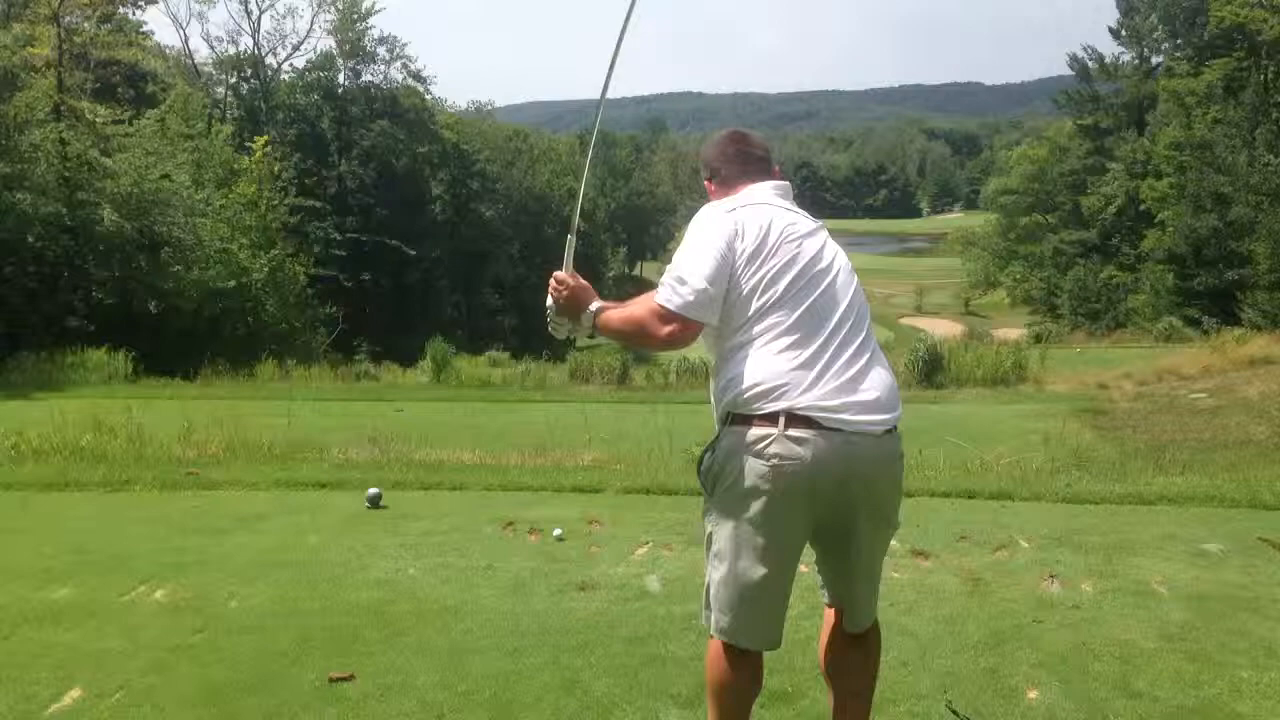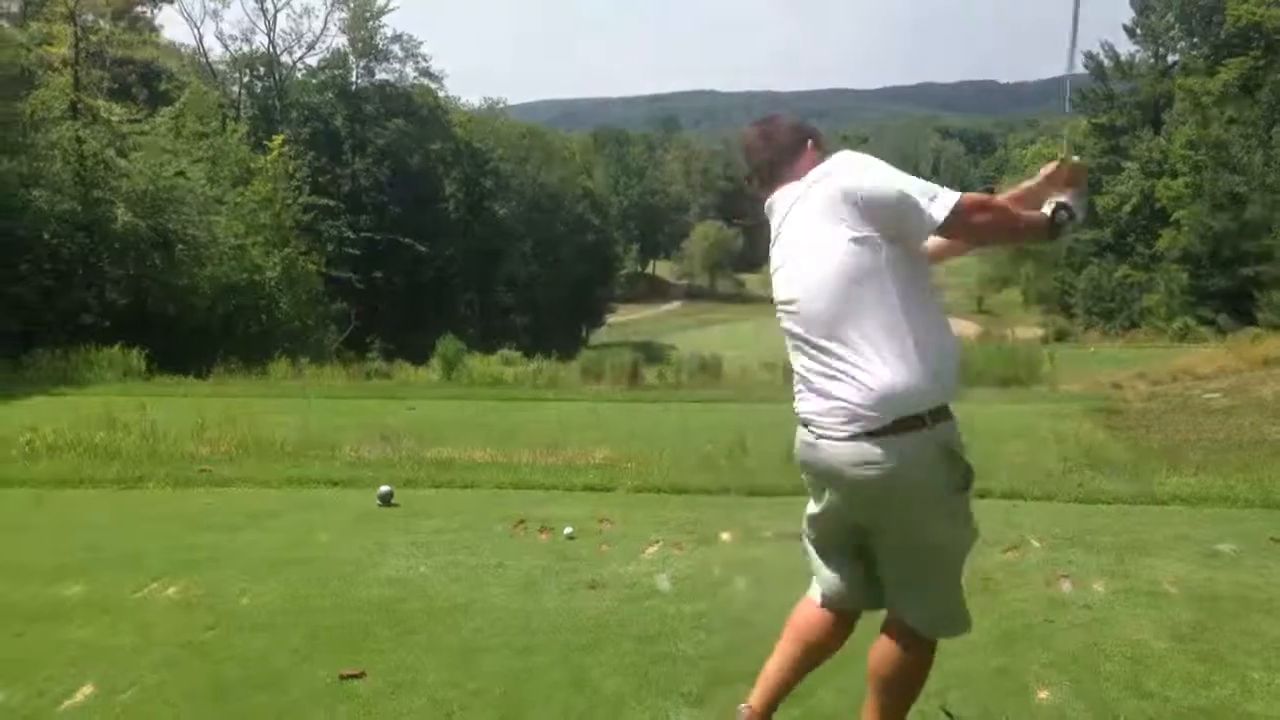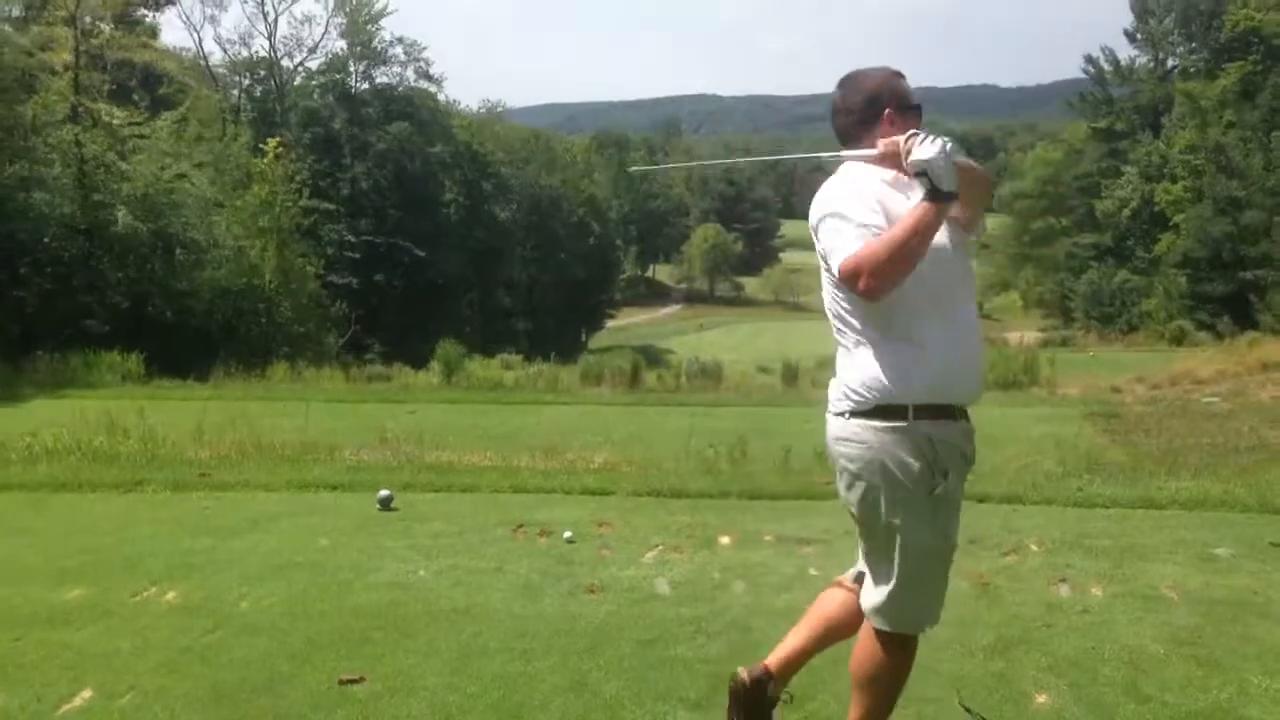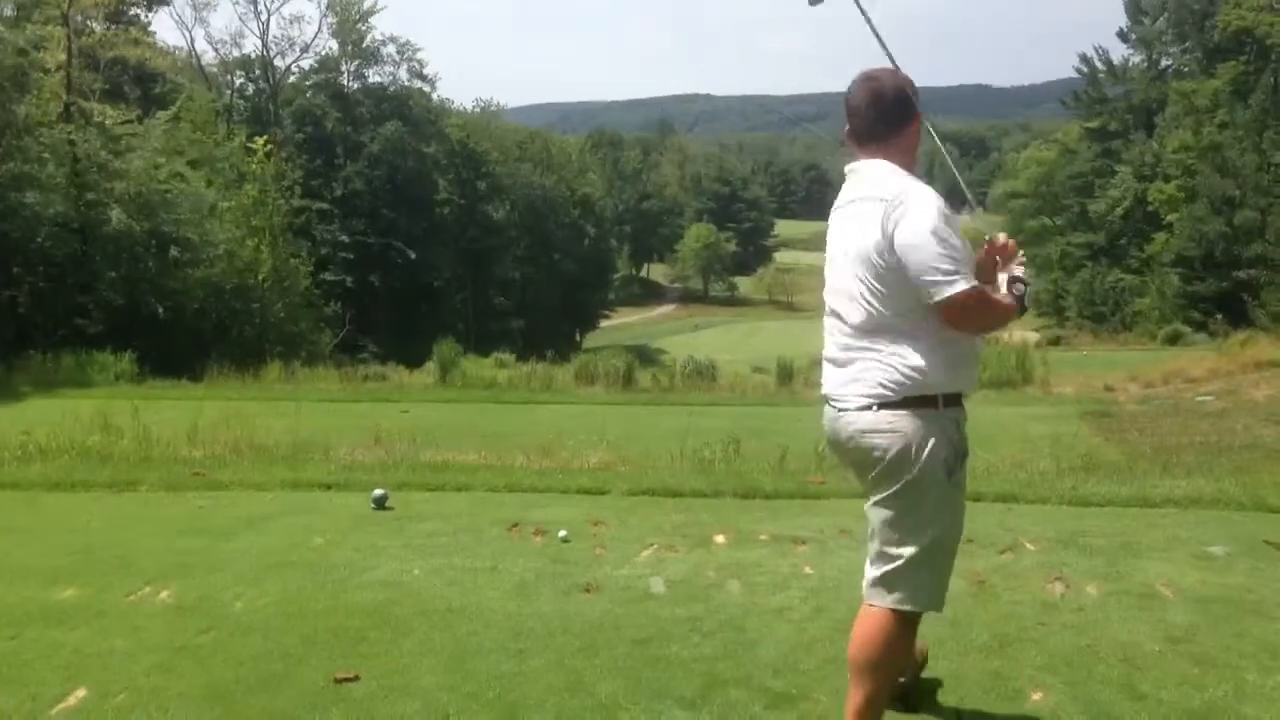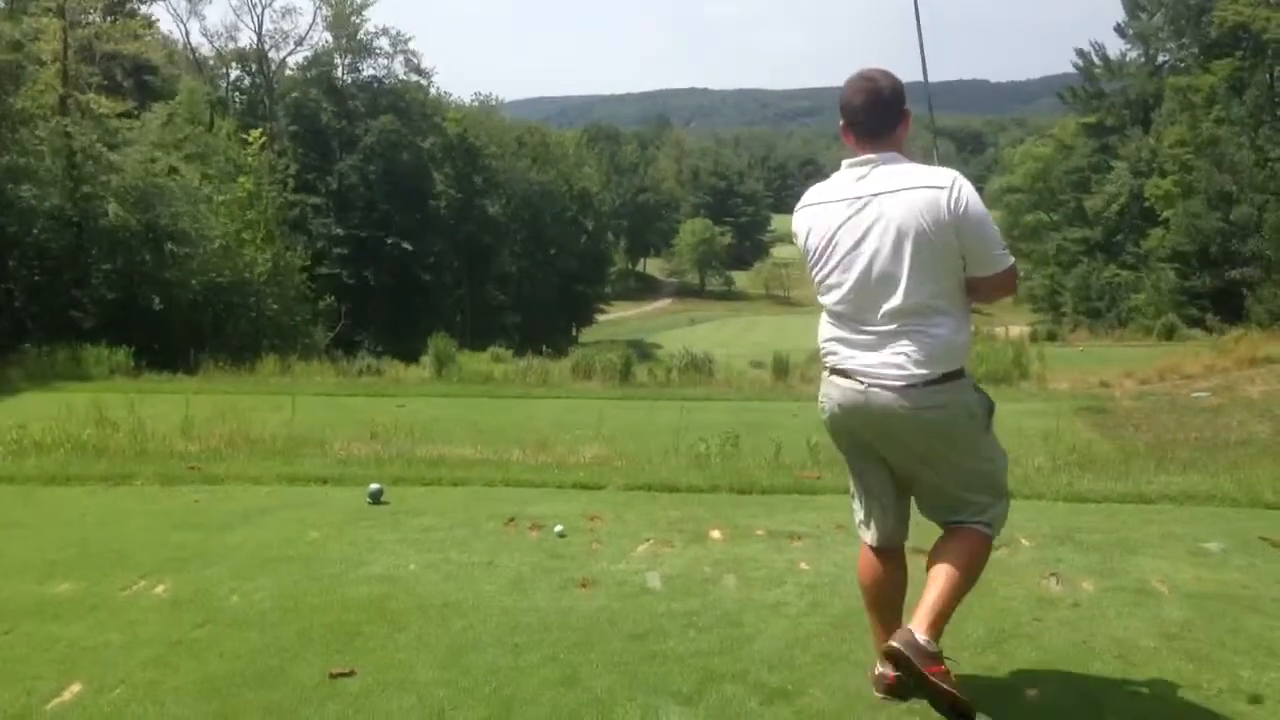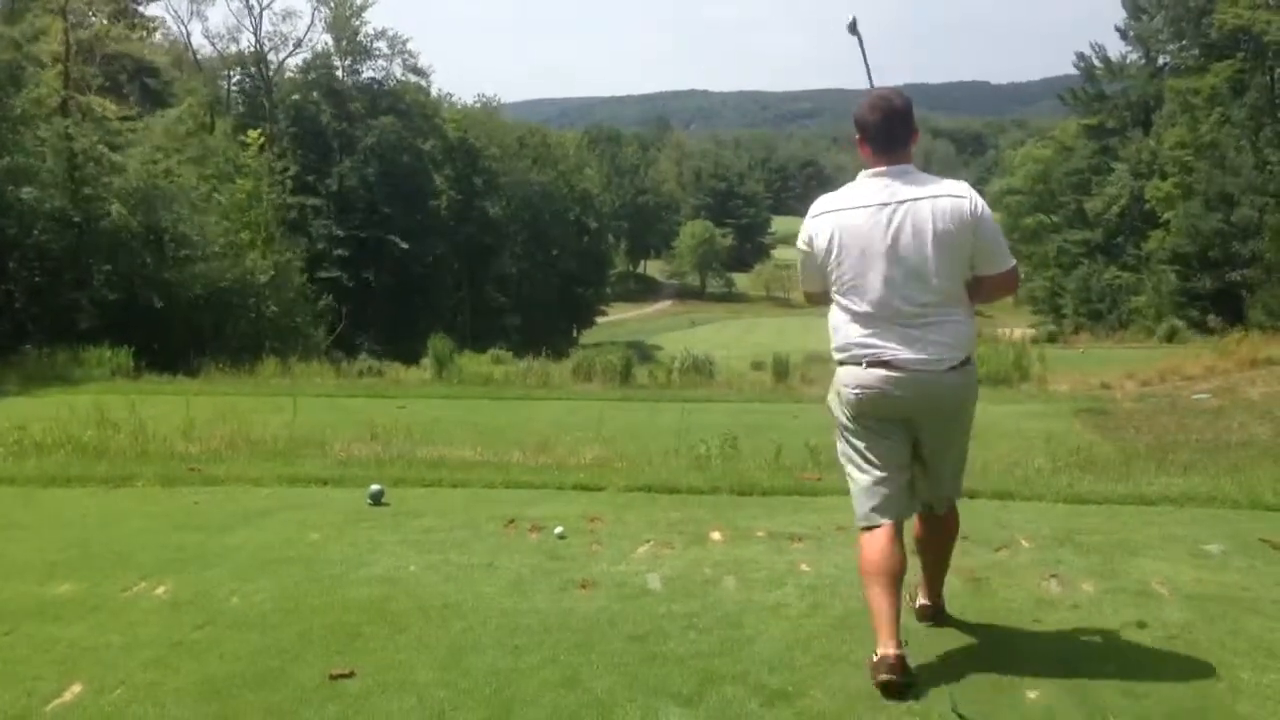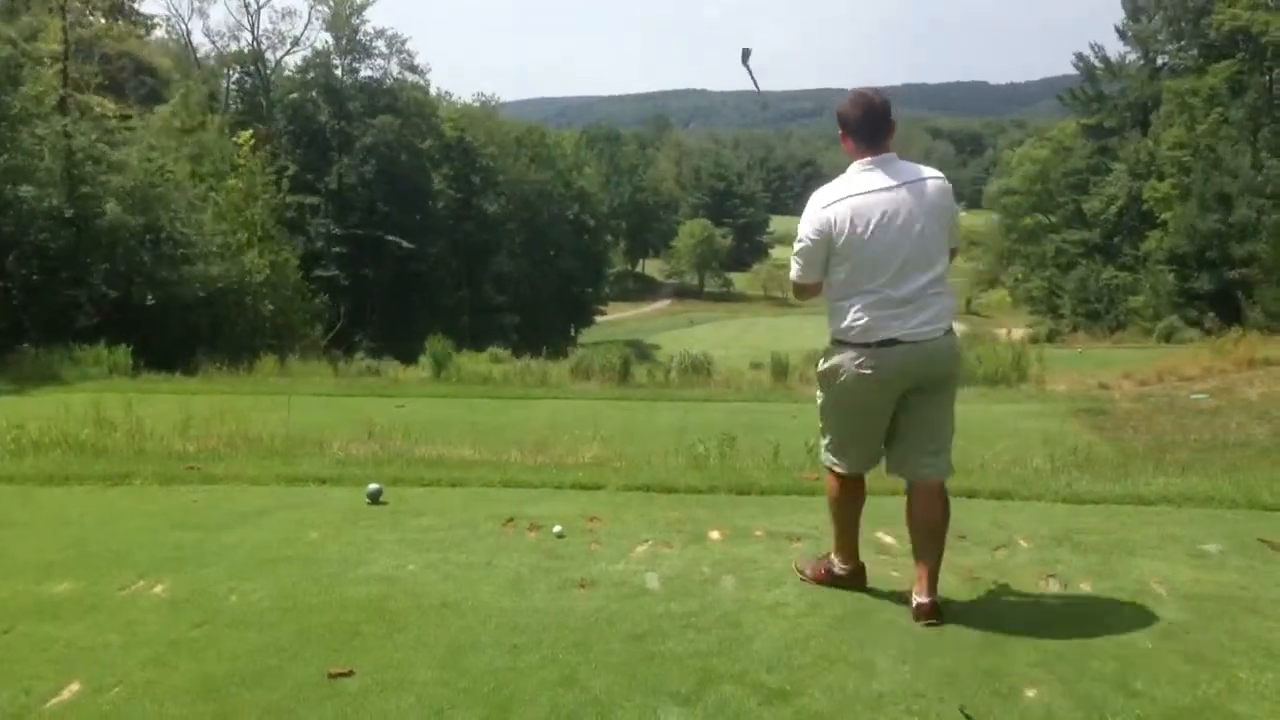
dt=0.4s
person 1, frame 1
left shoulder: (727, 220)
right shoulder: (805, 228)
left elbow: (671, 325)
left wrist: (591, 310)
left hip: (779, 443)
right hip: (873, 443)
left knee: (740, 623)
right knee: (854, 610)
person 1, frame 2
left shoulder: (785, 242)
right shoulder: (842, 183)
left elbow: (944, 240)
right elbow: (972, 219)
left wrist: (1038, 191)
right wrist: (1047, 220)
left hip: (831, 442)
right hip: (898, 444)
left knee: (837, 594)
right knee: (920, 613)
person 1, frame 3
left shoulder: (907, 186)
right shoulder: (848, 195)
left elbow: (978, 193)
right elbow: (869, 275)
left wrist: (945, 169)
right wrist: (934, 189)
left hip: (926, 423)
right hip: (893, 428)
left knee: (875, 583)
right knee: (898, 606)
person 1, frame 4
left shoulder: (851, 201)
right shoulder: (909, 200)
right elbow: (961, 309)
left wrist: (985, 261)
right wrist: (1009, 302)
left hip: (851, 408)
right hip: (907, 417)
left knee: (903, 557)
right knee: (897, 583)
person 1, frame 5
left shoulder: (812, 206)
right shoulder: (946, 189)
right elbow: (1002, 282)
left hip: (846, 390)
right hip: (930, 392)
left knee: (880, 531)
right knee: (974, 517)
left ankle: (888, 664)
right ankle: (919, 637)
person 1, frame 6
left shoulder: (826, 213)
right shoulder: (960, 201)
left elbow: (814, 292)
right elbow: (1004, 281)
left hip: (866, 380)
right hip: (946, 377)
left knee: (879, 512)
right knee: (938, 498)
left ankle: (888, 646)
right ankle: (931, 598)
person 1, frame 7
left shoulder: (828, 202)
right shoulder: (937, 186)
left elbow: (803, 286)
left hip: (864, 354)
right hip: (936, 348)
left knee: (845, 462)
right knee: (927, 471)
left ankle: (845, 564)
right ankle: (925, 592)
